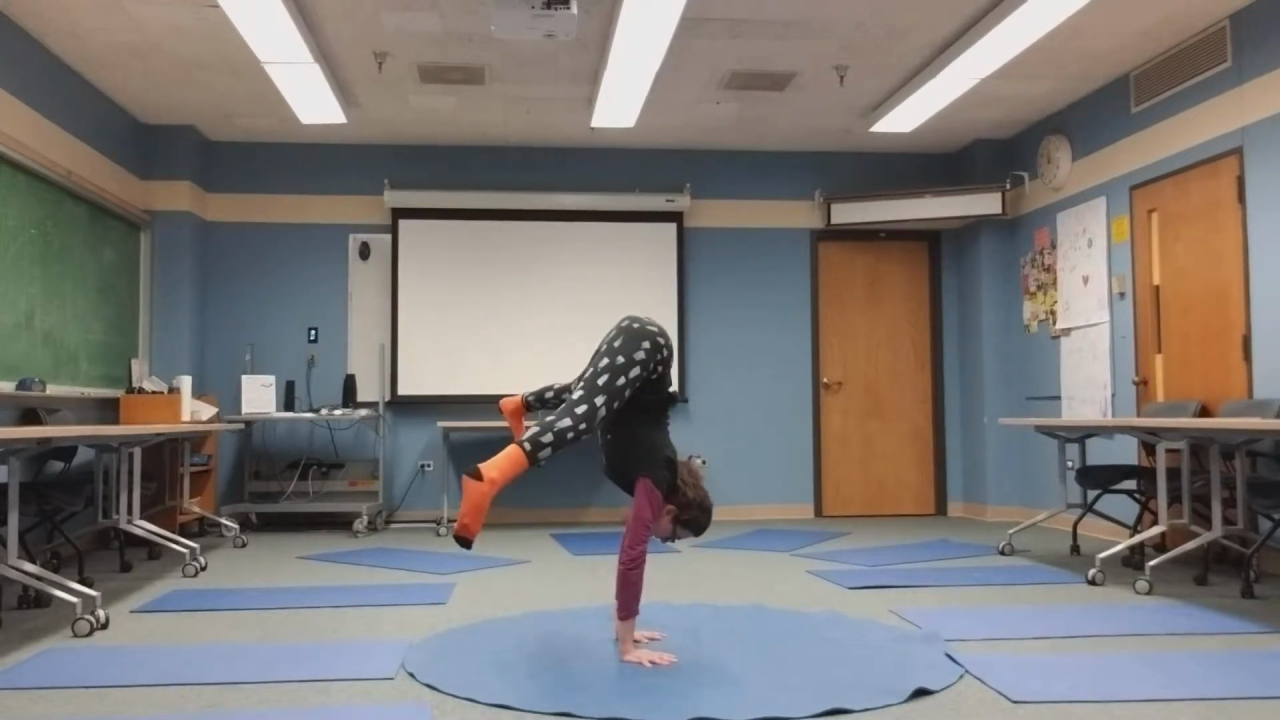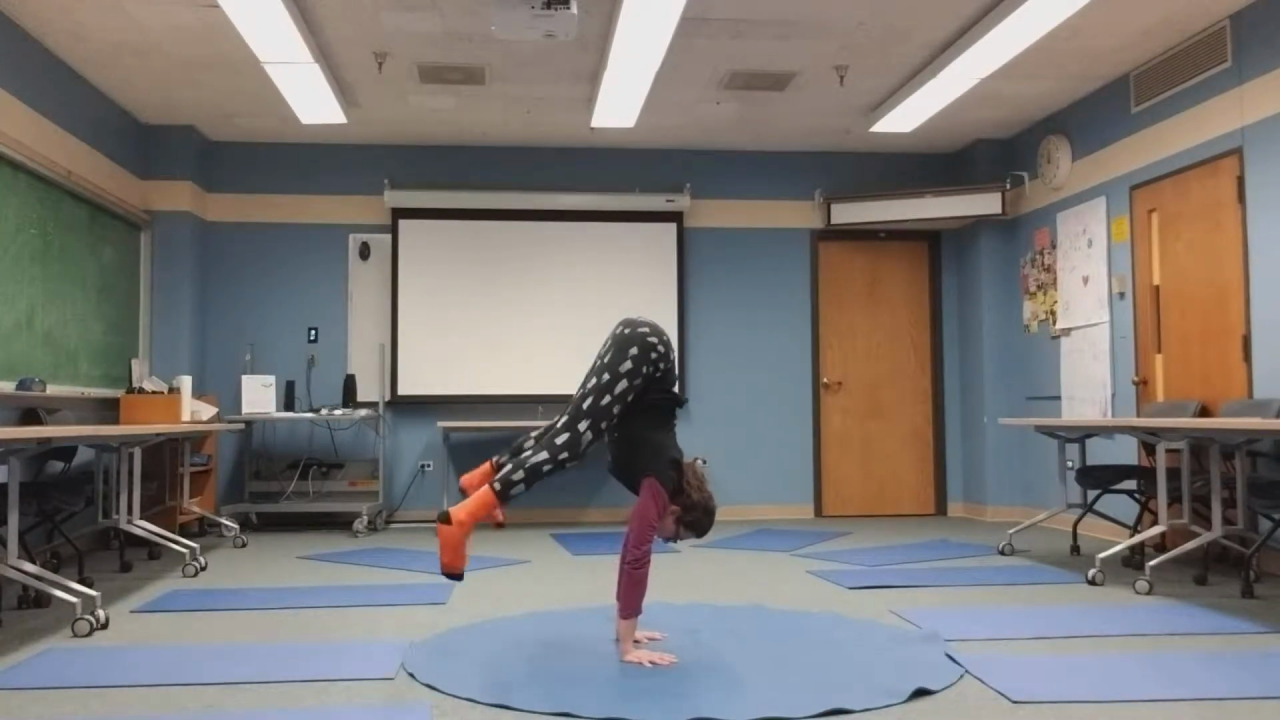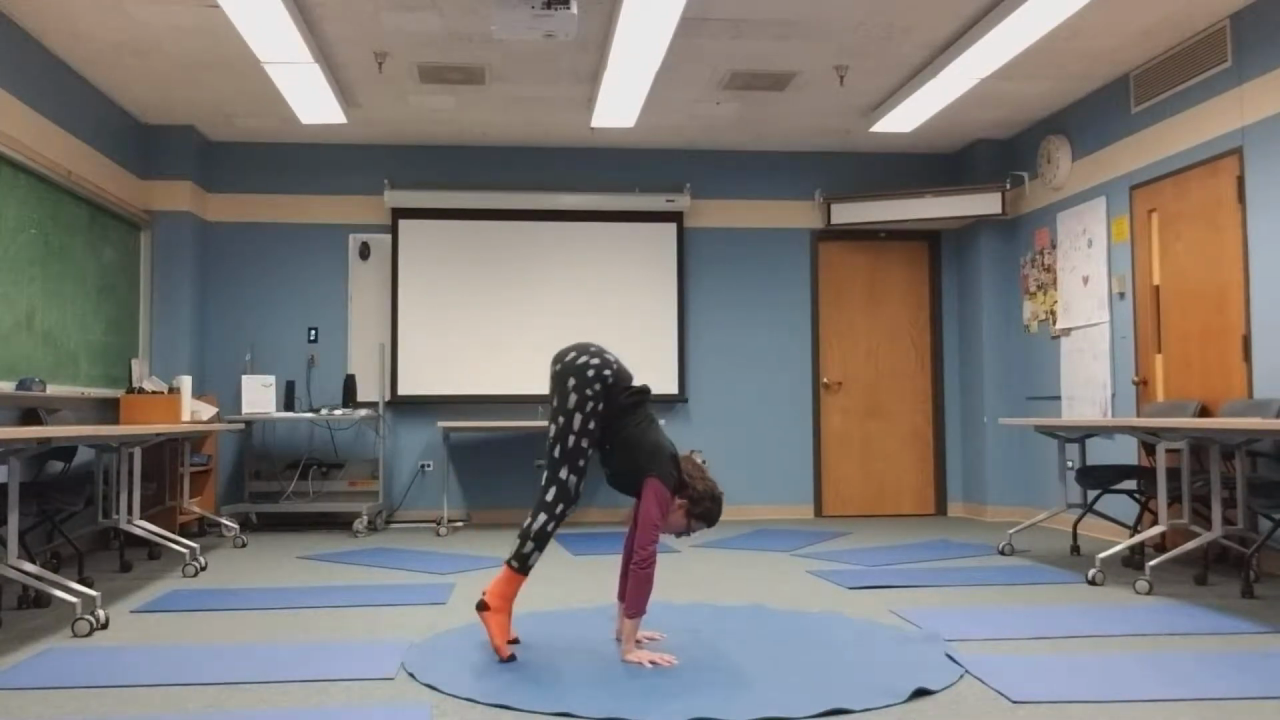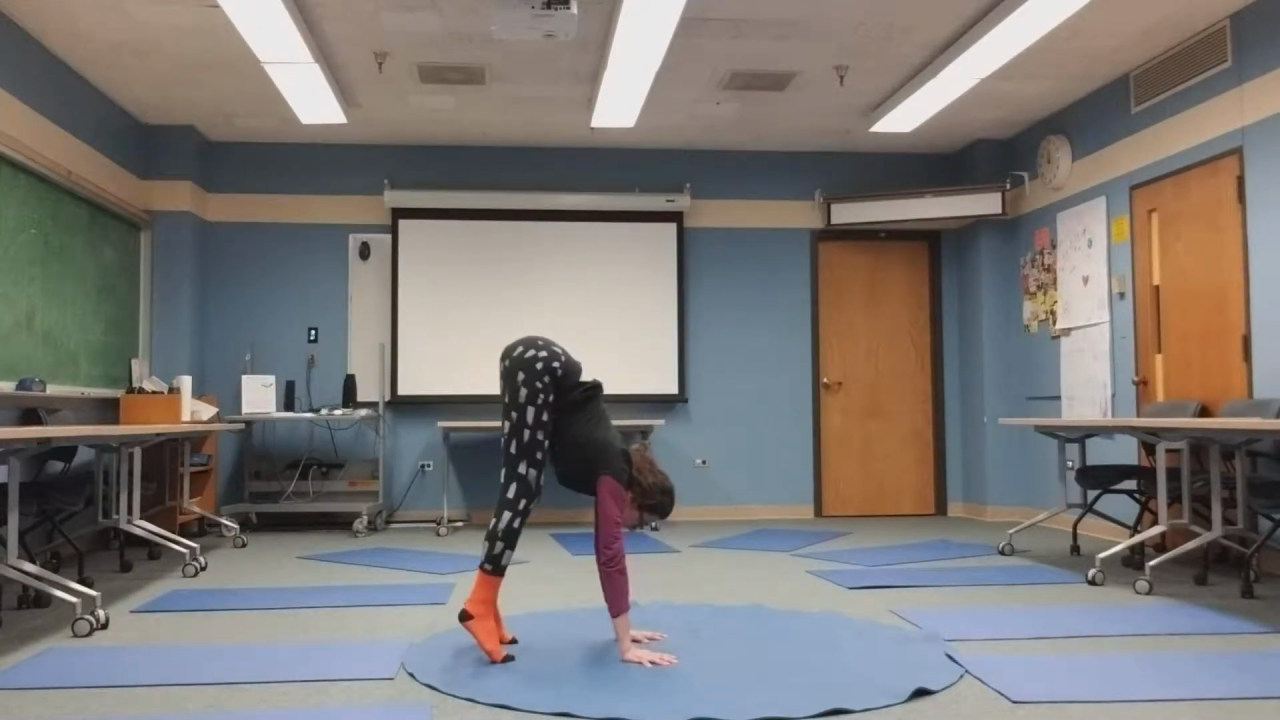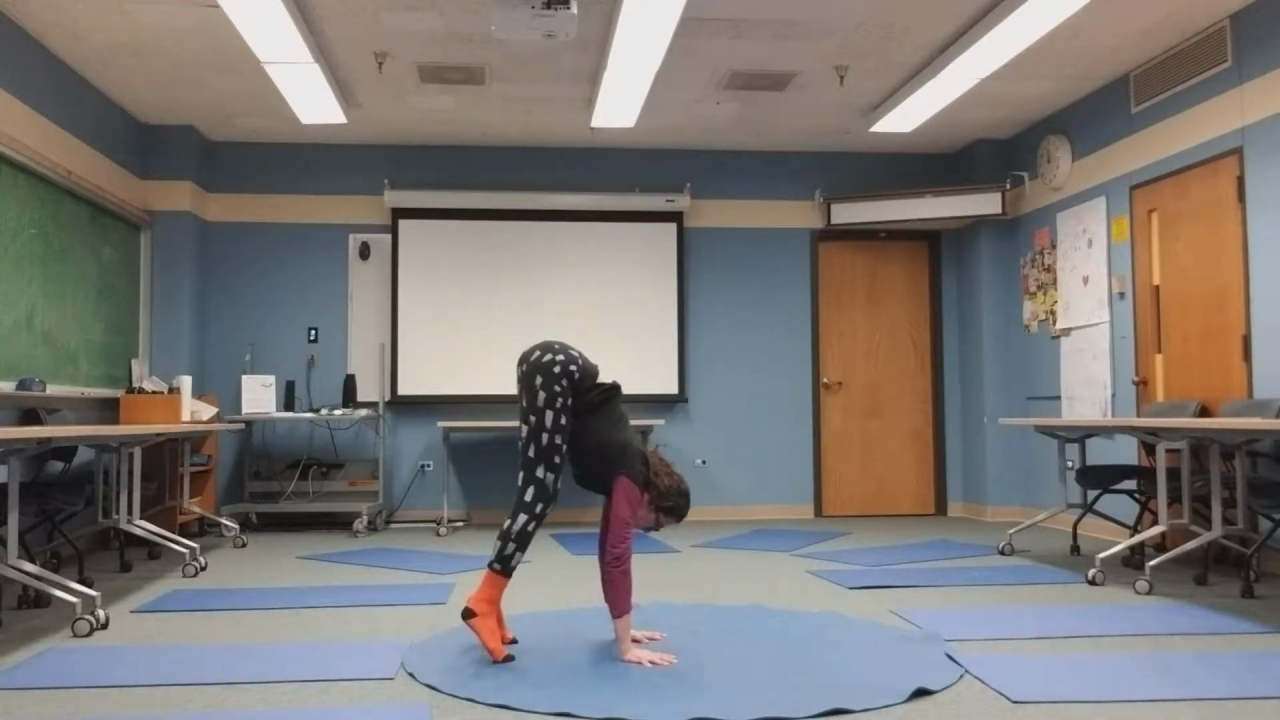
dt=0.4s
person 1, frame 1
left shoulder: (655, 479)
right shoulder: (655, 482)
left elbow: (630, 550)
right elbow: (633, 558)
left wrist: (624, 627)
right wrist: (626, 646)
left knee: (582, 396)
left ankle: (519, 406)
right ankle: (489, 477)
person 1, frame 2
left shoulder: (660, 477)
right shoulder: (661, 483)
left elbow: (632, 548)
right elbow: (636, 557)
left wrist: (625, 627)
right wrist: (628, 646)
left knee: (566, 435)
right knee: (567, 444)
left ankle: (488, 477)
right ankle: (463, 519)
person 1, frame 3
left shoulder: (656, 477)
right shoulder: (662, 481)
left elbow: (634, 548)
right elbow: (643, 558)
left wrist: (625, 626)
right wrist: (630, 647)
left hip: (590, 373)
right hip: (586, 371)
left knee: (561, 494)
right knee: (559, 494)
right ankle: (497, 601)
person 1, frame 4
left shoulder: (610, 468)
right shoulder: (614, 475)
left elbow: (606, 548)
right elbow: (611, 555)
left wrist: (623, 630)
right wrist: (626, 646)
left knee: (521, 493)
right knee: (521, 494)
right ankle: (480, 608)
person 1, frame 5
left shoulder: (624, 473)
right shoulder: (632, 478)
left elbow: (609, 544)
right elbow: (617, 554)
left wrist: (621, 628)
right wrist: (626, 646)
left knee: (539, 494)
right knee: (537, 495)
right ankle: (483, 605)
